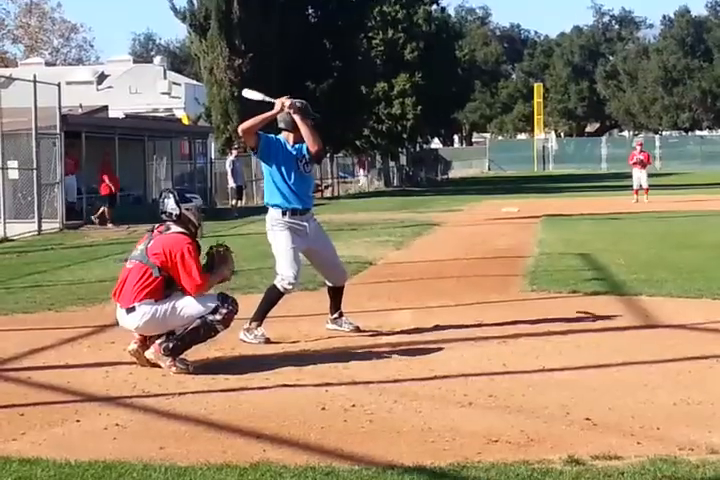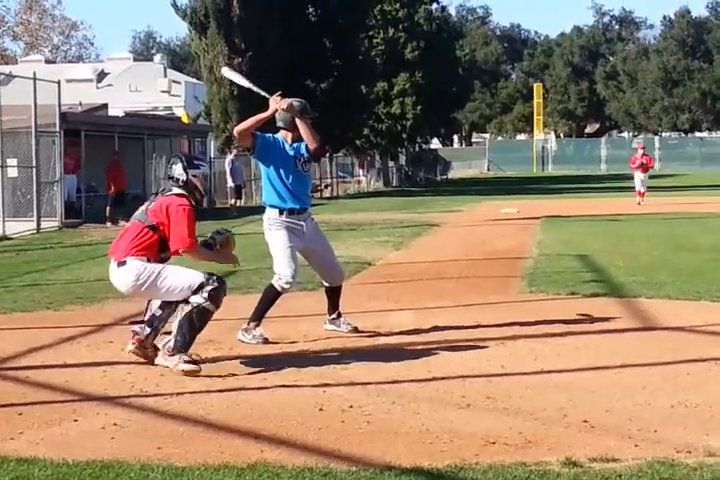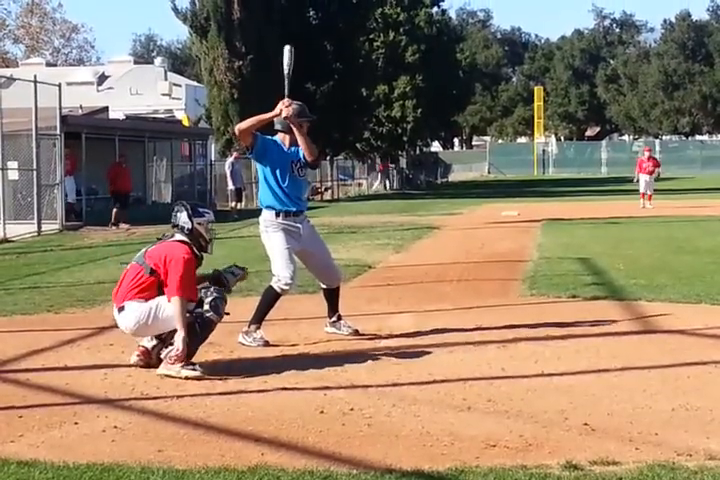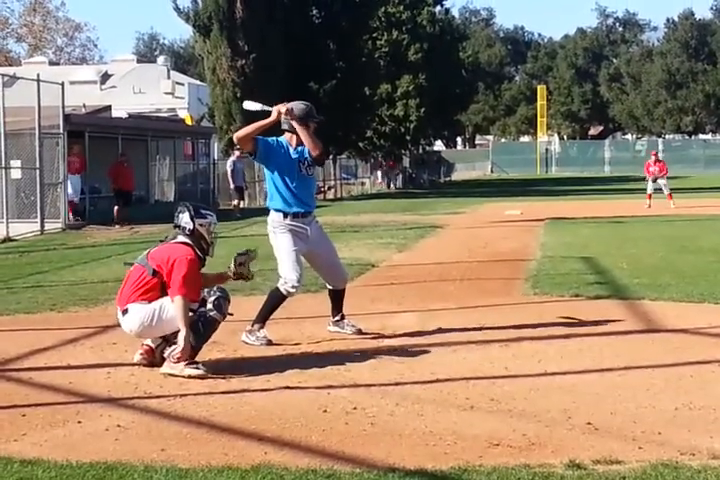
dt=0.7s
person 1, frame 1
left shoulder: (305, 148)
right shoulder: (270, 144)
left elbow: (316, 148)
right elbow: (243, 131)
left wrist: (296, 114)
right wrist: (275, 111)
left hip: (308, 220)
right hip: (281, 221)
left knee: (337, 272)
right knee: (287, 278)
left ankle: (335, 316)
right ankle: (252, 326)
person 1, frame 2
left shoulder: (304, 147)
right shoulder: (268, 144)
left elbow: (316, 146)
right elbow: (239, 133)
left wrist: (294, 114)
right wrist: (269, 112)
left hip: (305, 219)
right hip: (279, 221)
left knee: (334, 272)
right knee: (285, 277)
left ankle: (333, 317)
right ankle: (250, 327)
person 1, frame 3
left shoulder: (300, 150)
right shoulder: (266, 145)
left elbow: (313, 158)
right elbow: (240, 130)
left wrist: (293, 124)
right wrist: (275, 113)
left hip: (301, 222)
right hip: (275, 222)
left knee: (330, 273)
right knee: (284, 278)
left ankle: (334, 319)
right ankle: (250, 329)
person 1, frame 4
left shoulder: (308, 150)
right shoulder: (271, 147)
left elbow: (319, 152)
right elbow: (239, 138)
left wrist: (295, 120)
right wrist: (272, 119)
left hip: (310, 223)
right hip: (283, 224)
left knee: (338, 275)
right knee: (291, 280)
left ankle: (336, 319)
right ankle: (254, 328)
person 2, frame 1
left shoulder: (156, 234)
right shoulder: (182, 242)
right elbow: (198, 287)
left wrist: (210, 275)
right wrist: (220, 273)
left hip: (126, 311)
right hip: (143, 314)
left knee: (183, 295)
right knee: (226, 306)
left ankle: (144, 341)
right ankle: (165, 350)
person 2, frame 2
left shoulder: (163, 199)
right shoulder: (181, 205)
left elbow: (173, 245)
right elbow: (187, 248)
left wrist: (208, 247)
right wrist: (219, 257)
left hip: (121, 268)
right hip: (135, 269)
left knee: (178, 288)
right knee: (212, 286)
left ankle: (142, 338)
right ankle: (172, 352)
person 2, frame 3
left shoulder: (169, 245)
right shoulder: (182, 253)
left elbow: (181, 281)
right elbow: (176, 297)
left wrist: (212, 278)
right wrist: (182, 335)
left hip: (127, 311)
right hip: (136, 314)
left knee: (193, 298)
right knee: (214, 298)
left ankle: (149, 350)
right ankle: (174, 361)
person 2, frame 4
left shoulder: (171, 247)
right shoulder: (185, 255)
left elbow: (196, 281)
right elbow: (180, 296)
left wrist: (231, 274)
right wrist: (184, 333)
left hip: (130, 313)
right hip: (140, 316)
right knee: (217, 298)
left ankle: (153, 349)
right ankle: (177, 360)
